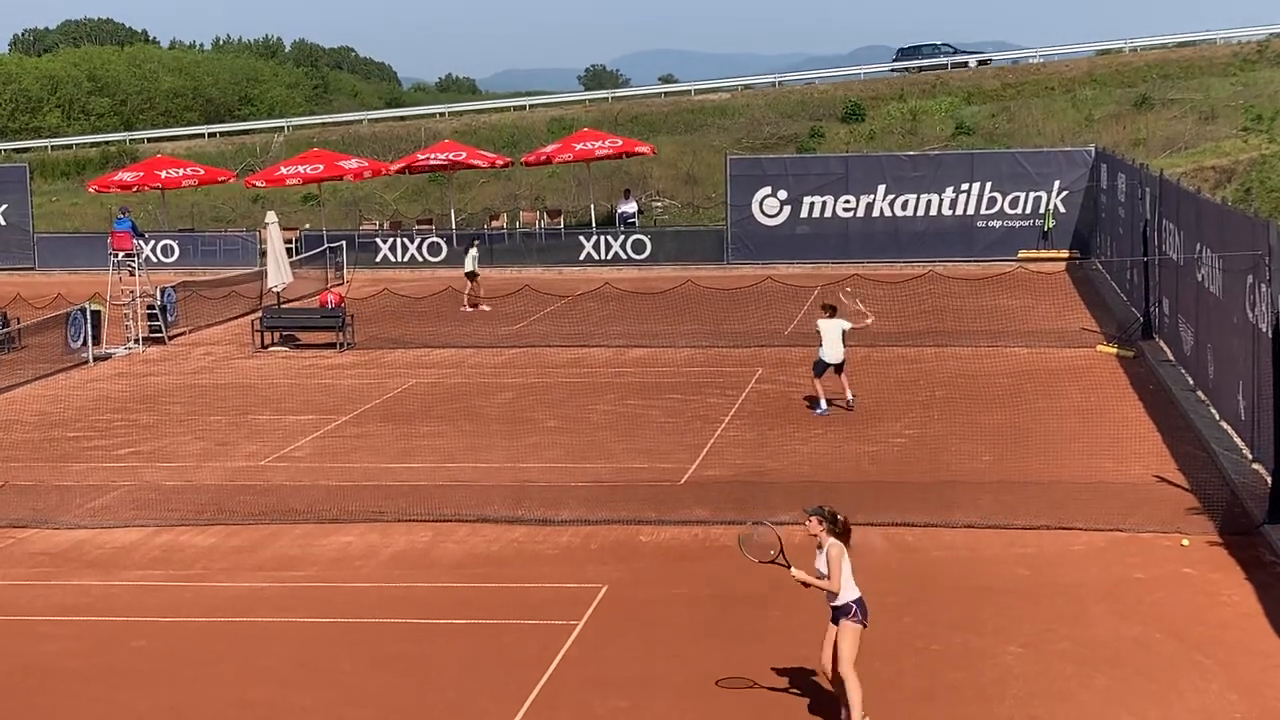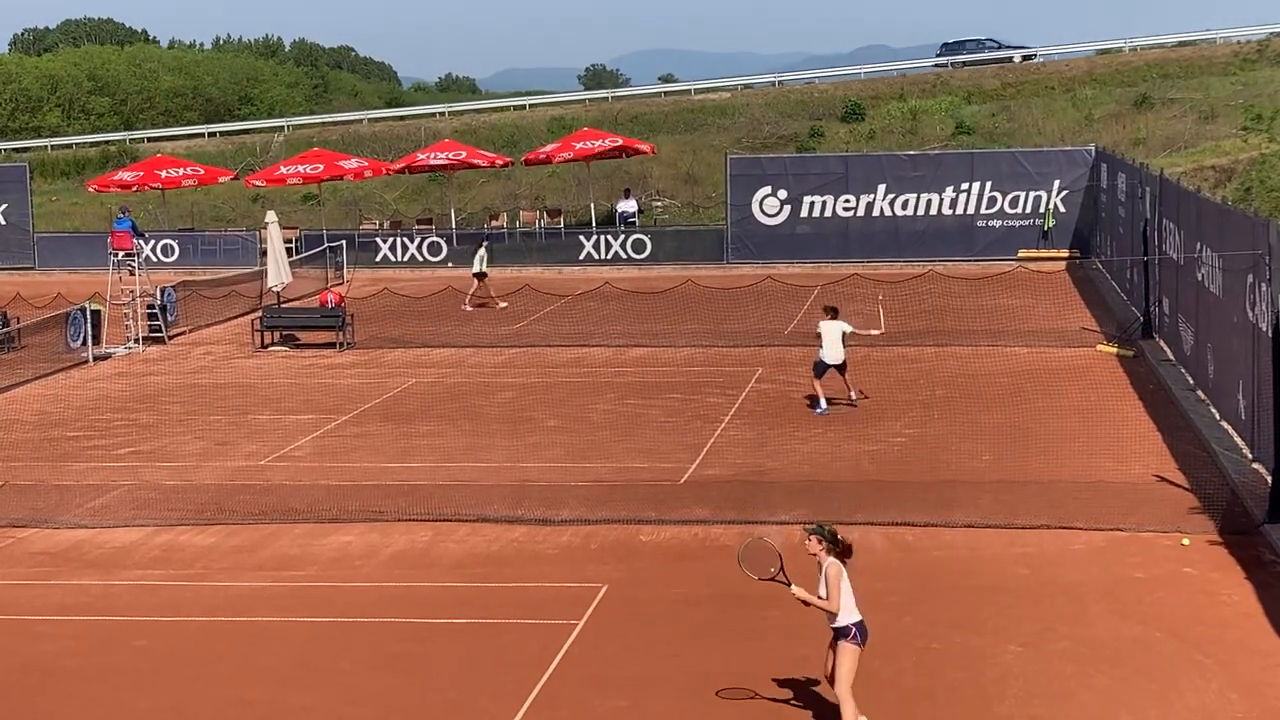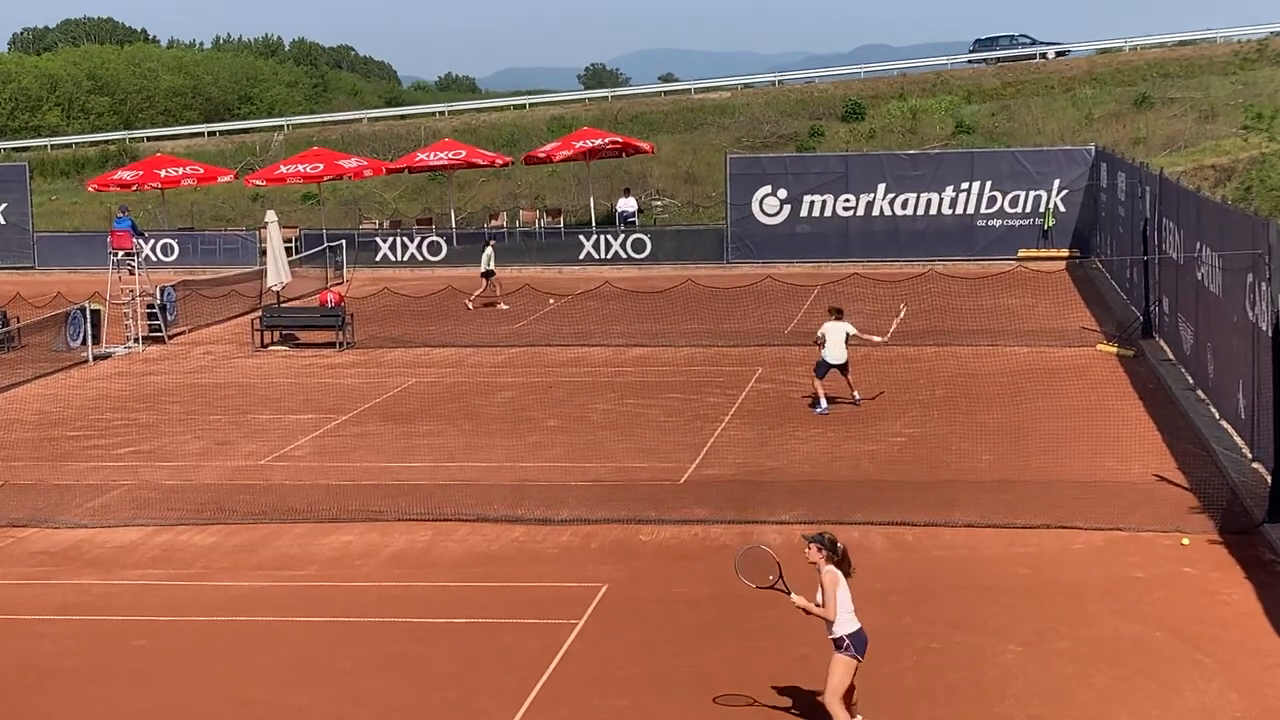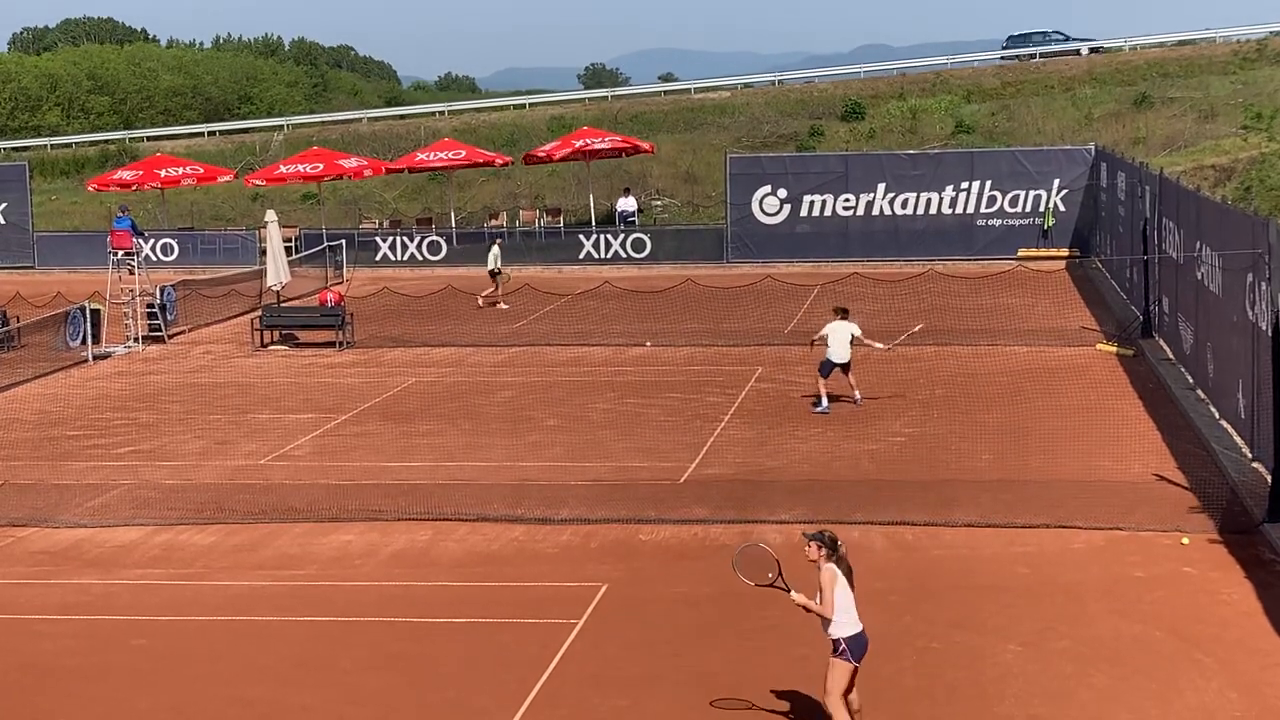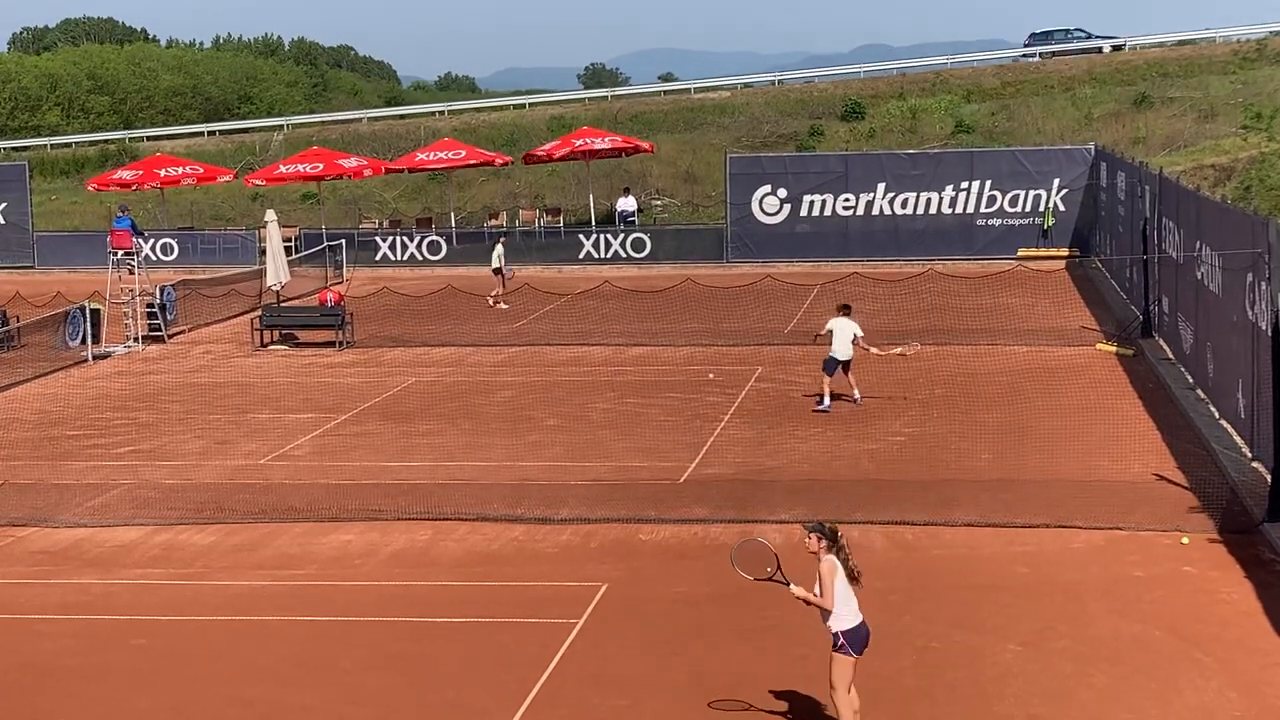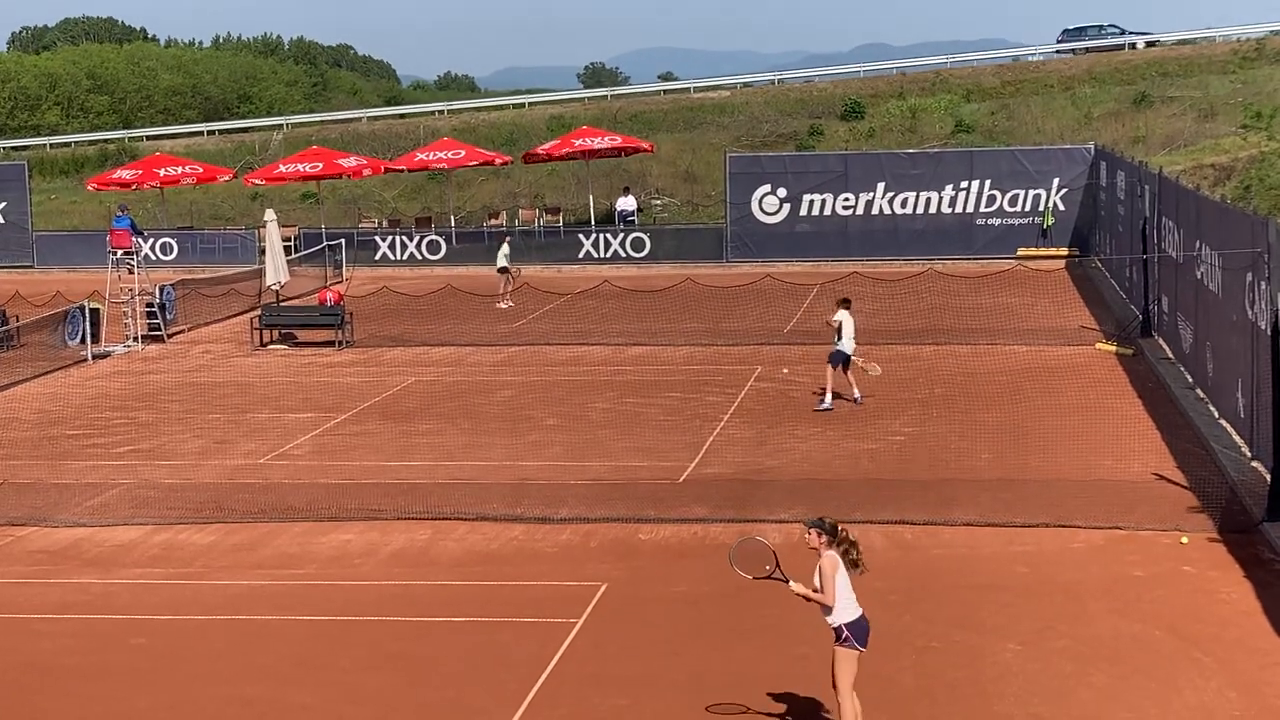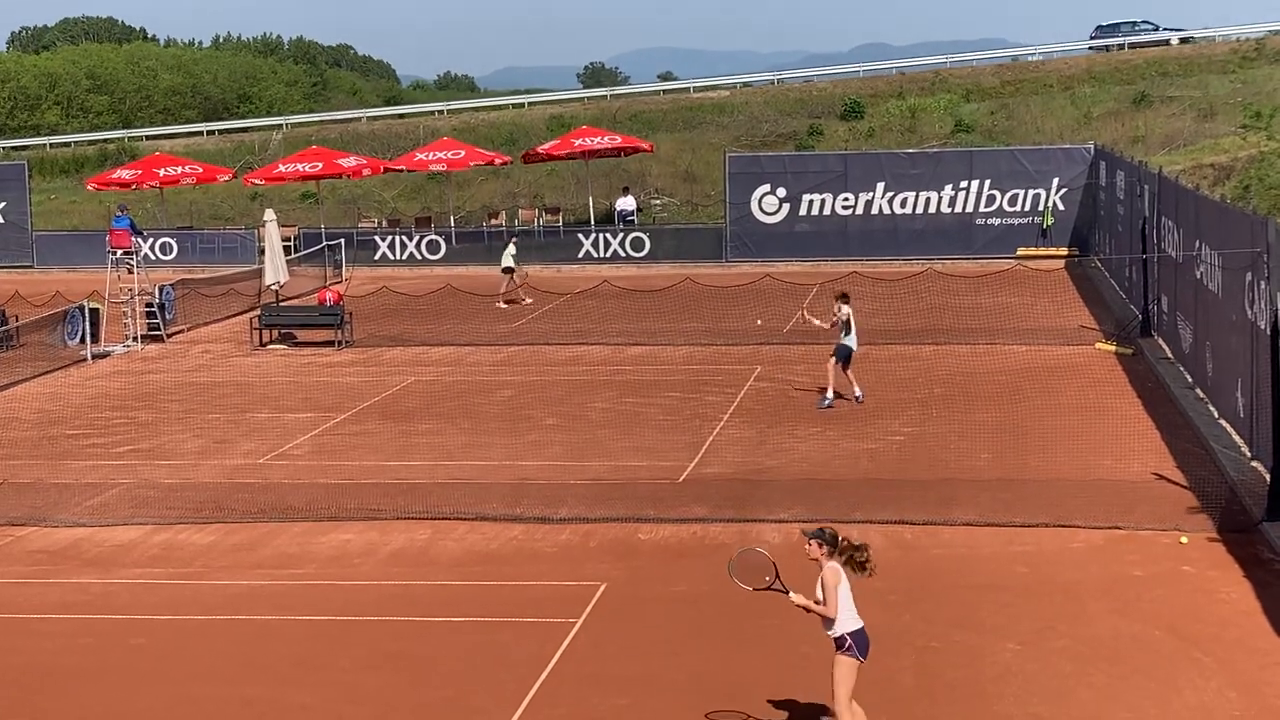
dt=0.1s
person 1, frame 1
left shoulder: (833, 548)
right shoulder: (822, 547)
left elbow: (835, 586)
left wrist: (806, 578)
right wrist: (807, 578)
left hip: (851, 610)
right hip: (840, 611)
left knee: (845, 669)
right knee: (826, 667)
person 1, frame 2
left shoulder: (832, 567)
right shoulder: (825, 564)
left elbow: (833, 606)
left wrist: (806, 597)
right wrist: (809, 597)
left hip: (851, 630)
right hip: (842, 629)
left knee: (842, 689)
right knee: (830, 675)
person 1, frame 3
left shoulder: (828, 575)
right shoulder: (831, 573)
left elbow: (830, 615)
left wrist: (805, 605)
right wrist: (811, 606)
left hip: (849, 641)
right hip: (851, 638)
left knee: (830, 699)
right knee: (844, 685)
person 1, frame 4
left shoulder: (827, 572)
right shoulder: (833, 571)
left elbow: (828, 613)
left wrist: (805, 602)
right wrist: (809, 604)
left hip: (848, 642)
right hip: (854, 638)
left knee: (832, 699)
right knee: (845, 688)
person 1, frame 5
left shoulder: (826, 564)
right shoulder: (833, 563)
left elbow: (828, 604)
left wrist: (805, 596)
right wrist: (810, 597)
left hip: (847, 635)
right hip: (855, 630)
left knee: (839, 695)
right knee: (846, 688)
person 1, frame 6
left shoulder: (827, 560)
right shoulder: (833, 558)
left elbow: (829, 600)
left wrist: (804, 592)
right wrist: (810, 592)
left hip: (849, 628)
right hip: (855, 625)
left knee: (843, 694)
right knee: (844, 688)
person 1, frame 7
left shoulder: (829, 573)
right shoulder: (834, 569)
left elbow: (831, 611)
left wrist: (805, 603)
right wrist: (809, 603)
left hip: (851, 639)
right hip: (851, 638)
right knee: (845, 702)
